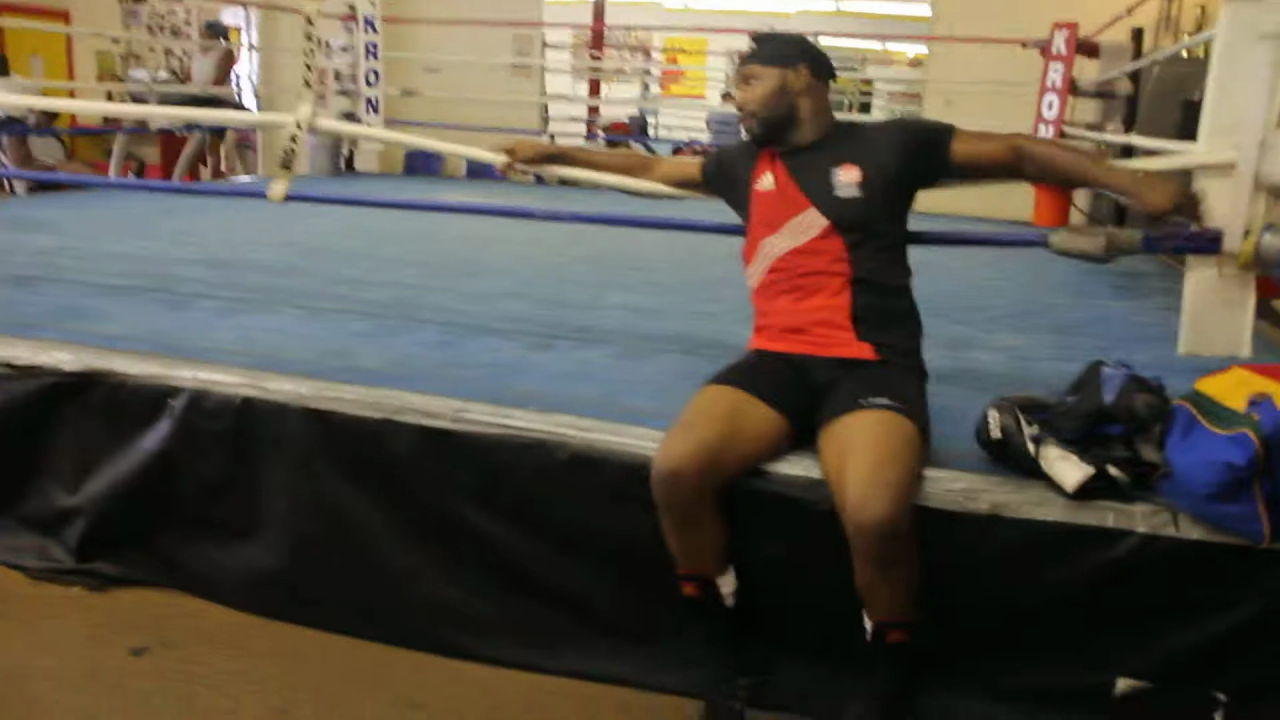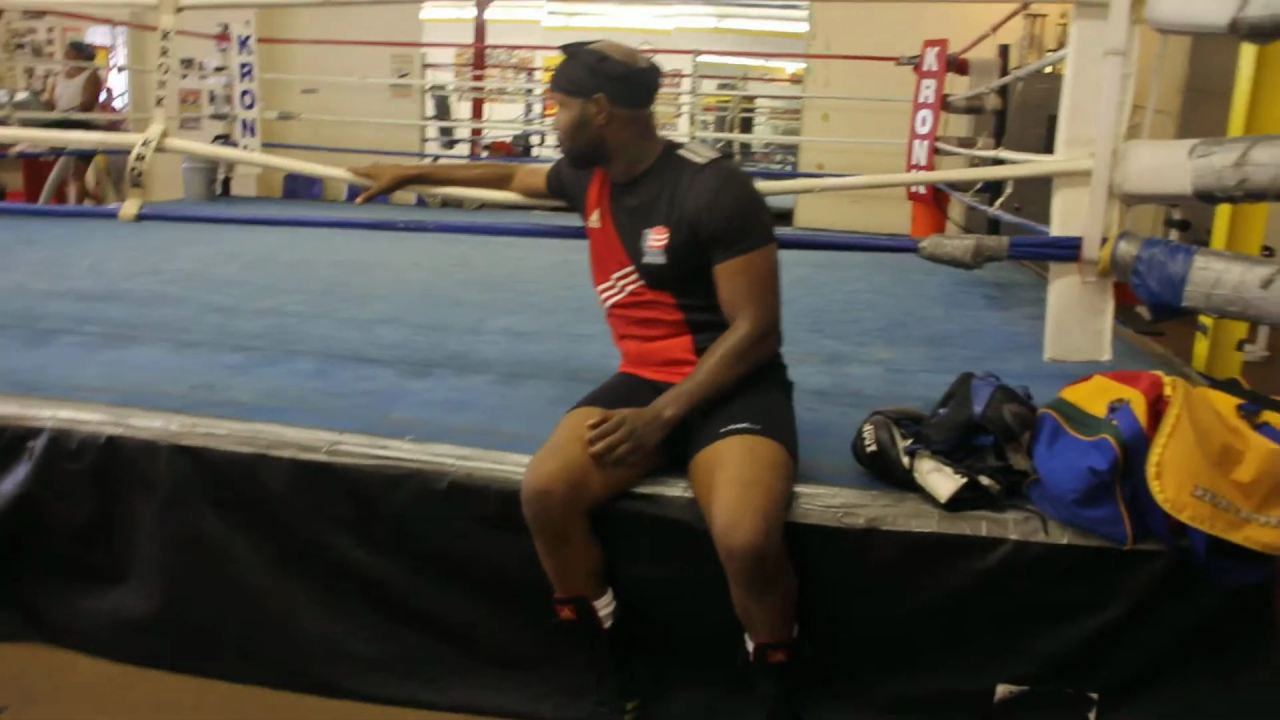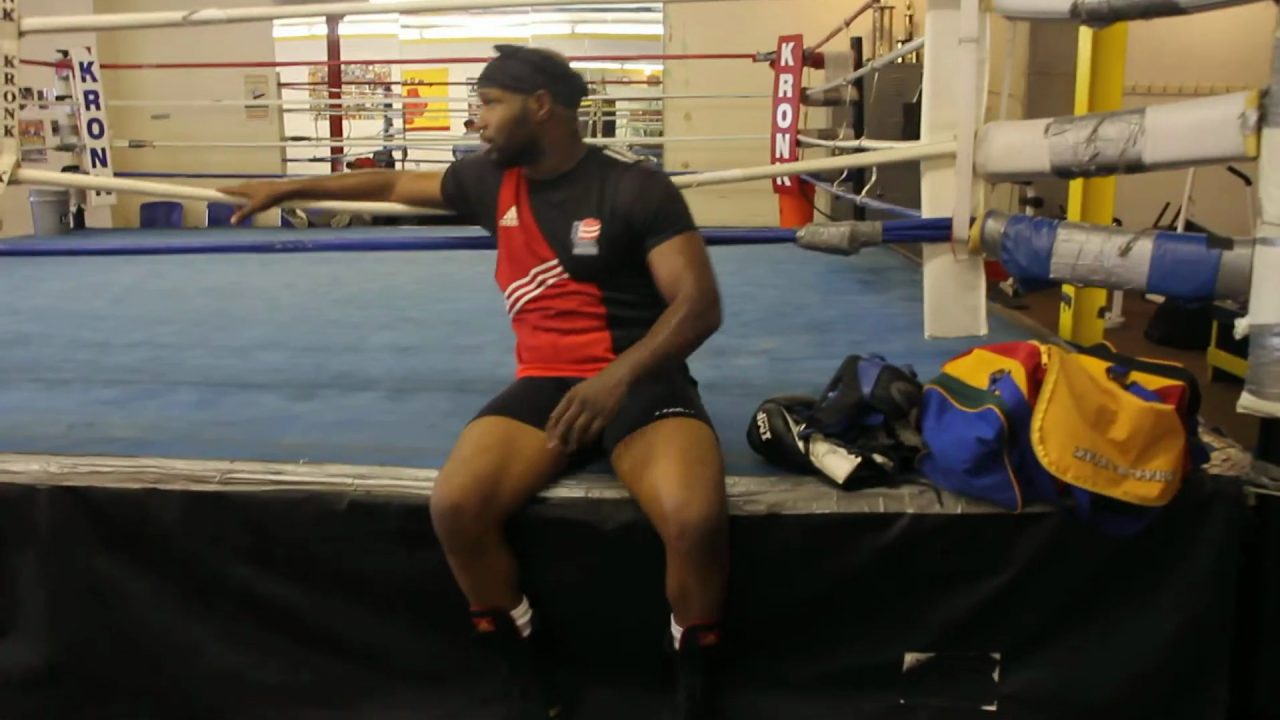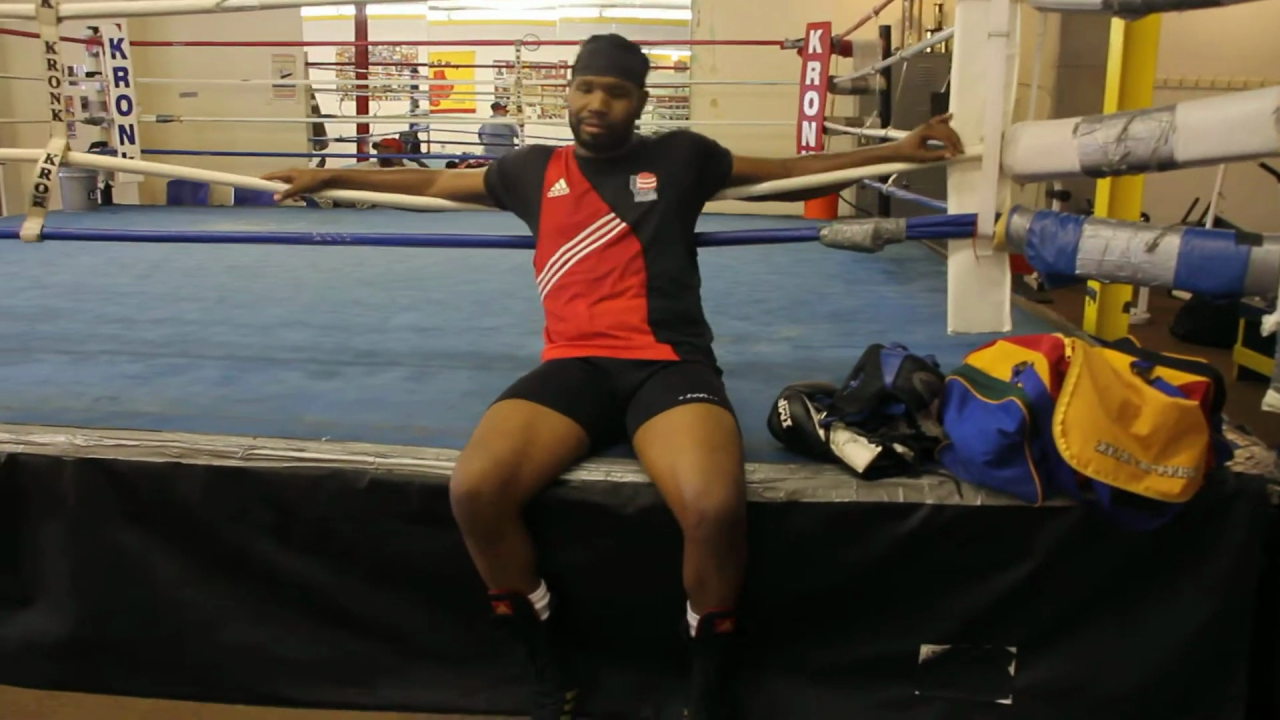
dt=1s
person 1, frame 1
left shoulder: (888, 146)
right shoulder: (747, 163)
left elbow: (1018, 153)
right elbow: (654, 168)
left wrist: (1129, 183)
right wrist: (553, 152)
left hip: (871, 366)
right hip: (776, 360)
left knee: (875, 518)
right knee: (675, 472)
right ankle: (730, 657)
person 1, frame 2
left shoulder: (715, 189)
right shoulder: (589, 177)
left elbow: (756, 330)
right elbow: (513, 176)
left wrist: (662, 416)
right wrist: (411, 173)
left hip: (732, 384)
right hip: (644, 379)
left knee: (746, 540)
right knee: (545, 492)
person 1, frame 3
left shoulder: (637, 189)
right shoulder: (491, 179)
left elbow: (700, 305)
right elbow: (395, 186)
left wrist: (619, 377)
right wrist: (287, 189)
left hip: (641, 379)
right hip: (546, 382)
left knee: (695, 520)
right knee: (454, 505)
person 1, frame 4
left shoulder: (679, 156)
right shoulder: (535, 169)
left elbow: (790, 175)
right elbow: (436, 184)
left wrist: (896, 151)
right wrist: (329, 177)
left hip: (670, 363)
right hip: (574, 365)
left knee: (715, 510)
right knee: (473, 490)
